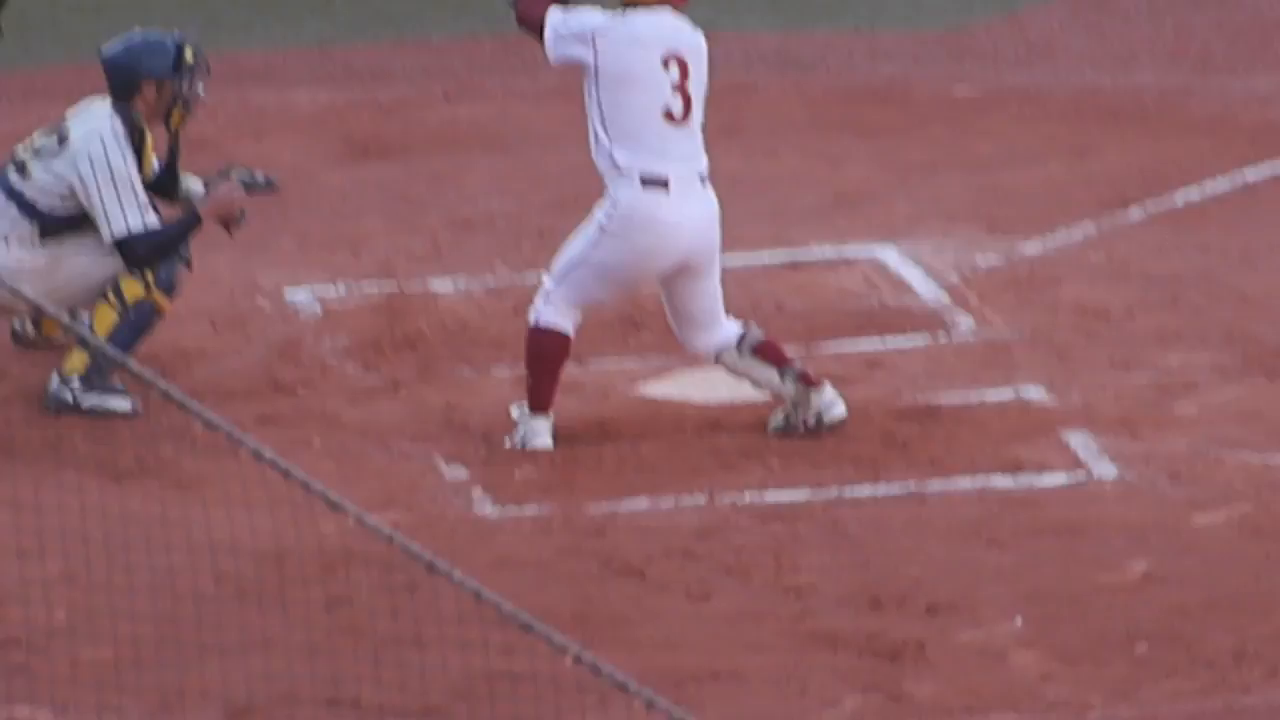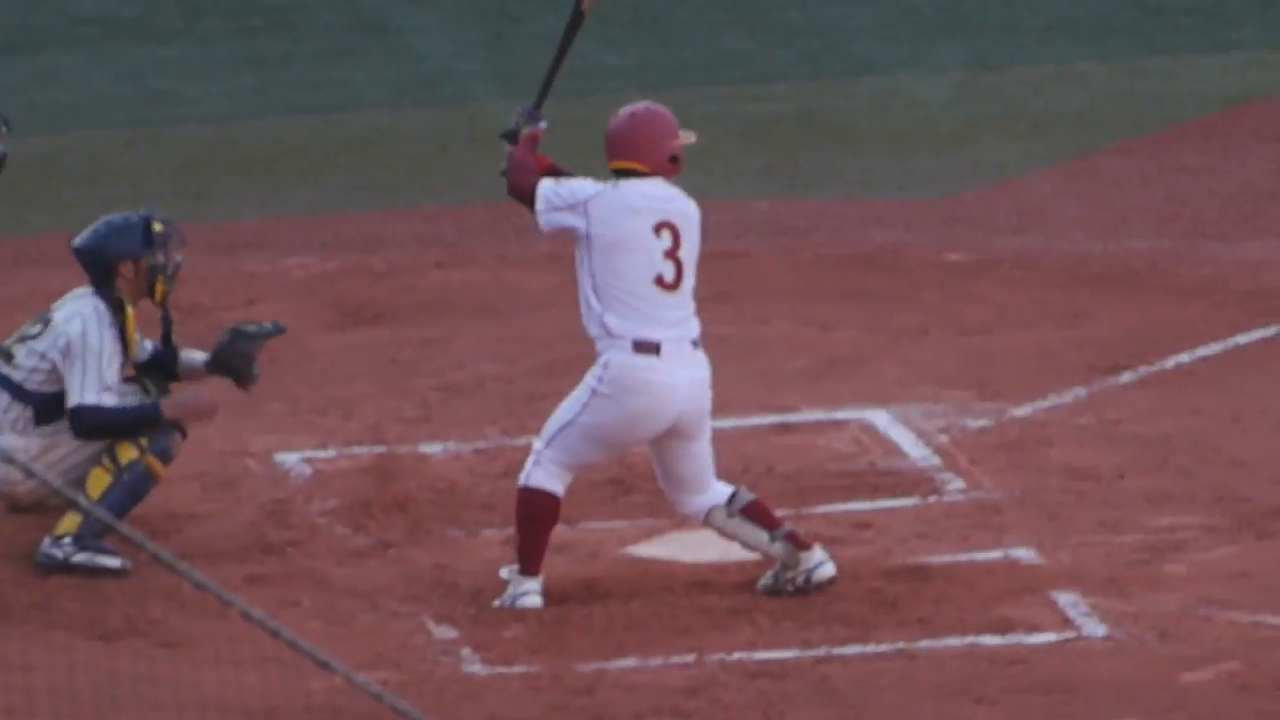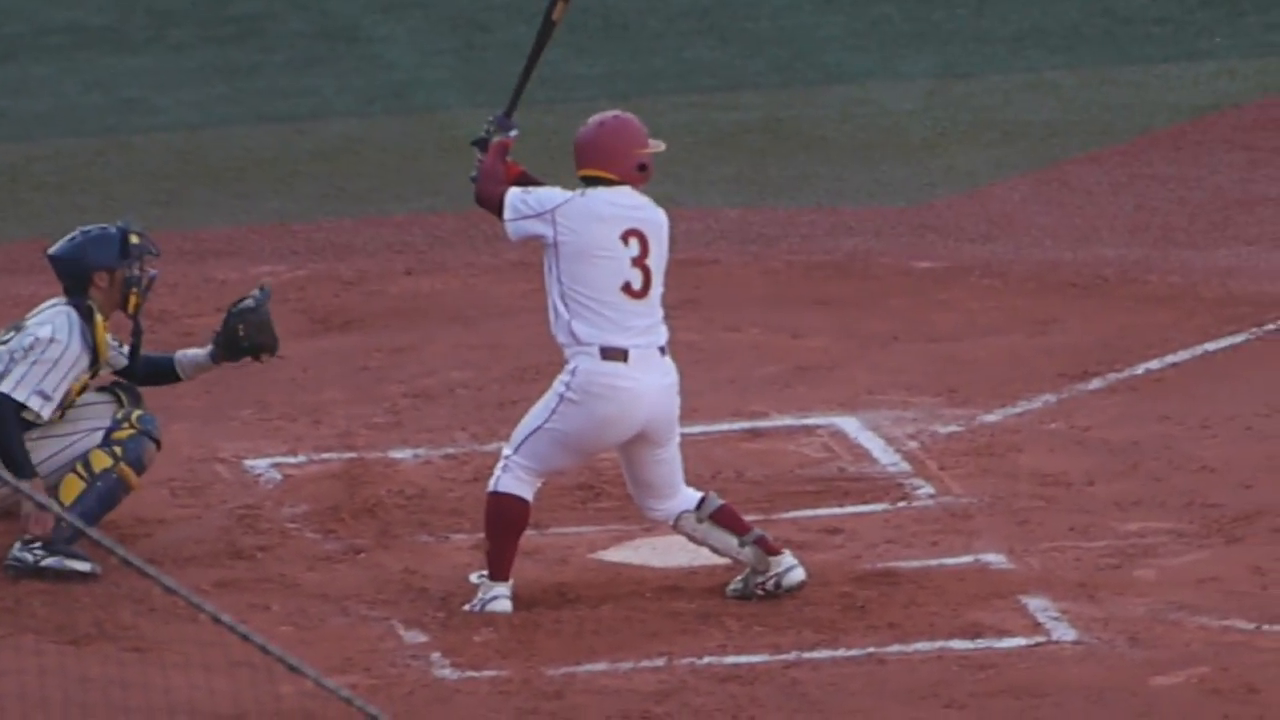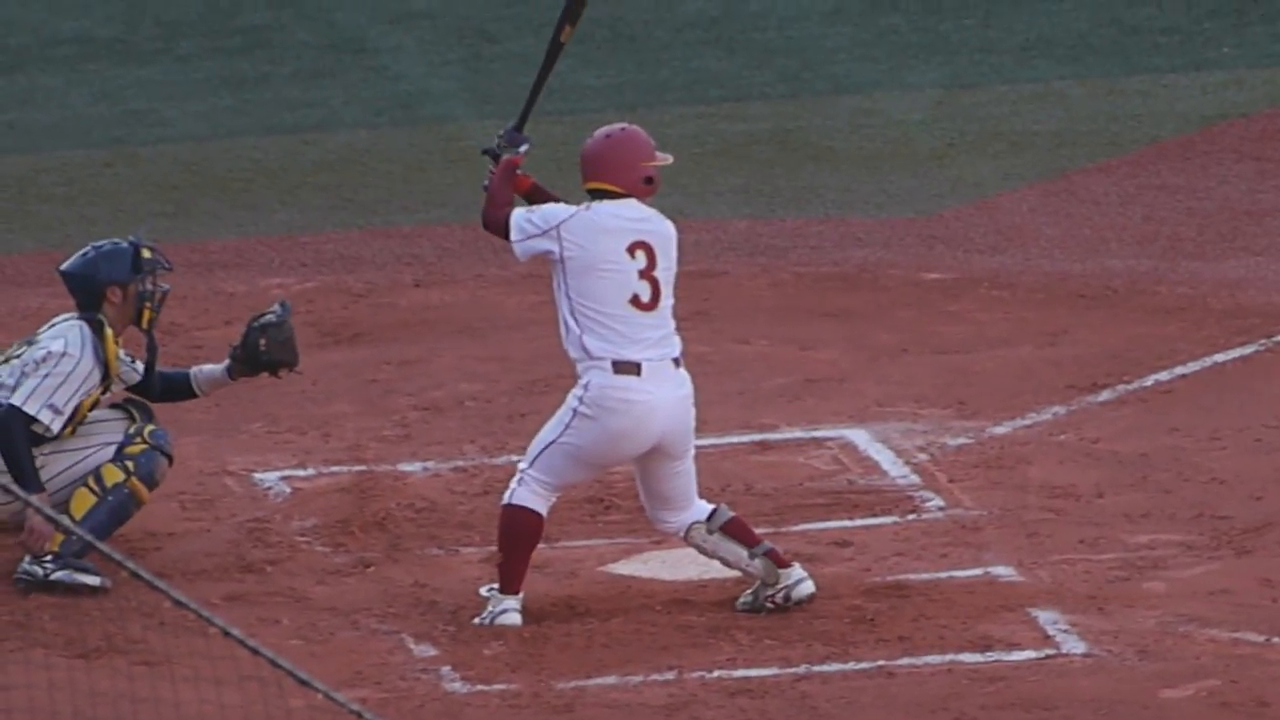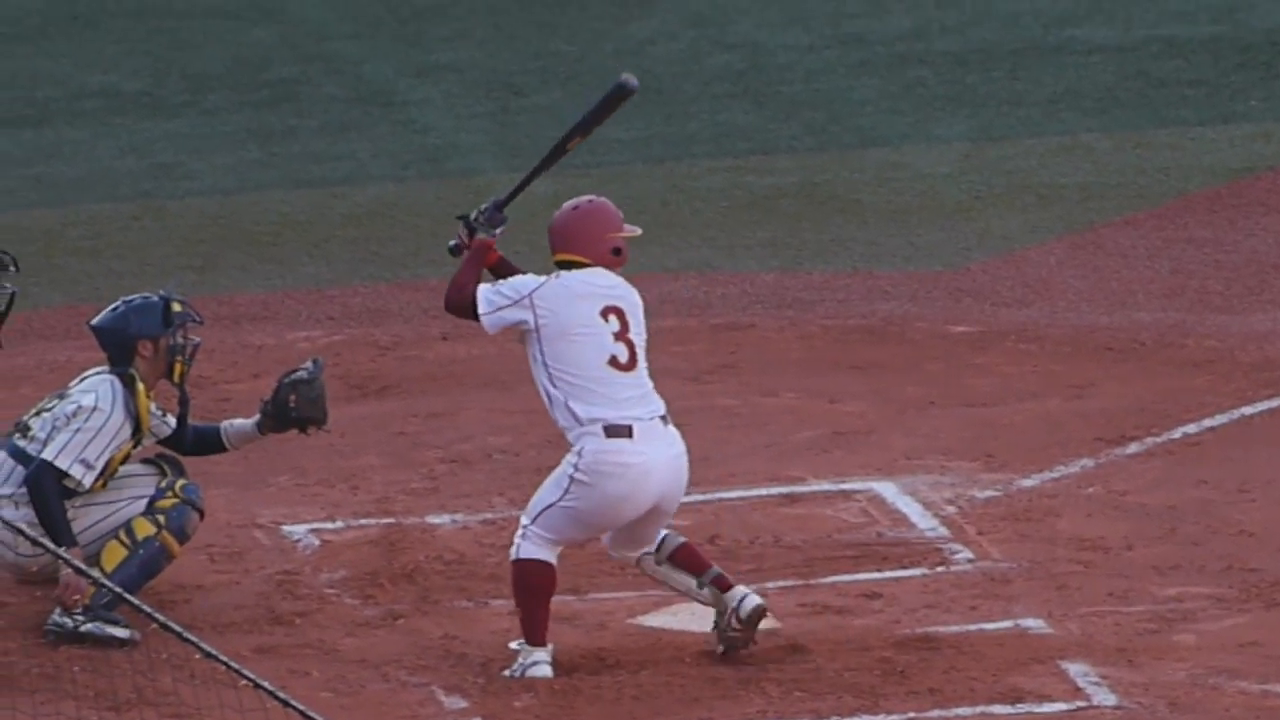
dt=0.3s
person 1, frame 1
right shoulder: (693, 41)
left hip: (641, 213)
right hip: (699, 215)
left knee: (556, 302)
right knee: (708, 331)
left ankle: (535, 425)
right ankle: (814, 395)
person 1, frame 2
left shoulder: (598, 201)
right shoulder: (685, 208)
left elbow: (519, 185)
left wrist: (527, 139)
right wrist: (547, 165)
left hip: (633, 373)
right hip: (691, 374)
left knee: (548, 463)
right knee: (698, 492)
left ankle: (526, 583)
right ankle: (805, 556)
person 1, frame 3
left shoulder: (564, 209)
right shoulder: (654, 216)
left elbow: (488, 193)
left wrist: (497, 145)
right wrist: (516, 172)
left hip: (601, 380)
right hip: (660, 380)
left knee: (516, 470)
right knee: (667, 498)
left ankle: (496, 588)
right ankle: (774, 561)
person 1, frame 4
left shoulder: (568, 224)
right shoulder: (661, 228)
left elbow: (494, 219)
left wrist: (509, 161)
right wrist: (526, 184)
left hip: (614, 394)
right hip: (674, 392)
left knee: (532, 484)
right knee: (679, 510)
left ankle: (506, 601)
right ankle: (784, 574)
person 1, frame 5
left shoulder: (537, 293)
right shoulder: (624, 292)
left elbow: (456, 300)
left wrist: (481, 244)
right wrist: (492, 256)
left hip: (611, 461)
right hip: (670, 453)
left knee: (536, 538)
right knee: (637, 544)
left ankle: (535, 655)
right ankle: (728, 597)
person 2, frame 1
left shoulder: (105, 117)
right shoulder: (109, 145)
left elbow: (158, 179)
right elbow: (136, 251)
left wrist: (204, 194)
right wrist: (203, 211)
right knee: (165, 257)
left ankle: (41, 323)
right ankle: (77, 381)
person 2, frame 2
left shoulder: (95, 305)
right shoulder: (94, 322)
left elbow: (154, 361)
right elbow: (87, 422)
left wrist: (210, 362)
right wrist: (167, 409)
left knee: (146, 396)
right knee: (161, 428)
left ankle: (44, 489)
right ankle: (72, 541)
person 2, frame 3
left shoulder: (75, 319)
right shoulder: (66, 333)
left elbow: (141, 370)
left wrist: (214, 354)
right wrist: (33, 489)
left knee: (119, 400)
right knee: (137, 433)
right ankle: (41, 545)
person 2, frame 4
left shoulder: (89, 334)
right shoulder: (78, 348)
left elbow: (157, 386)
left wrist: (233, 369)
right wrist: (37, 502)
left knee: (134, 418)
right knee: (149, 448)
right ankle: (52, 558)
person 2, frame 5
left shoulder: (117, 388)
right shoulder: (110, 402)
left elbow: (186, 439)
right elbow: (42, 481)
left wrist: (262, 424)
right wrist: (71, 557)
left knee: (165, 475)
right knee: (182, 502)
right ankle: (83, 611)
